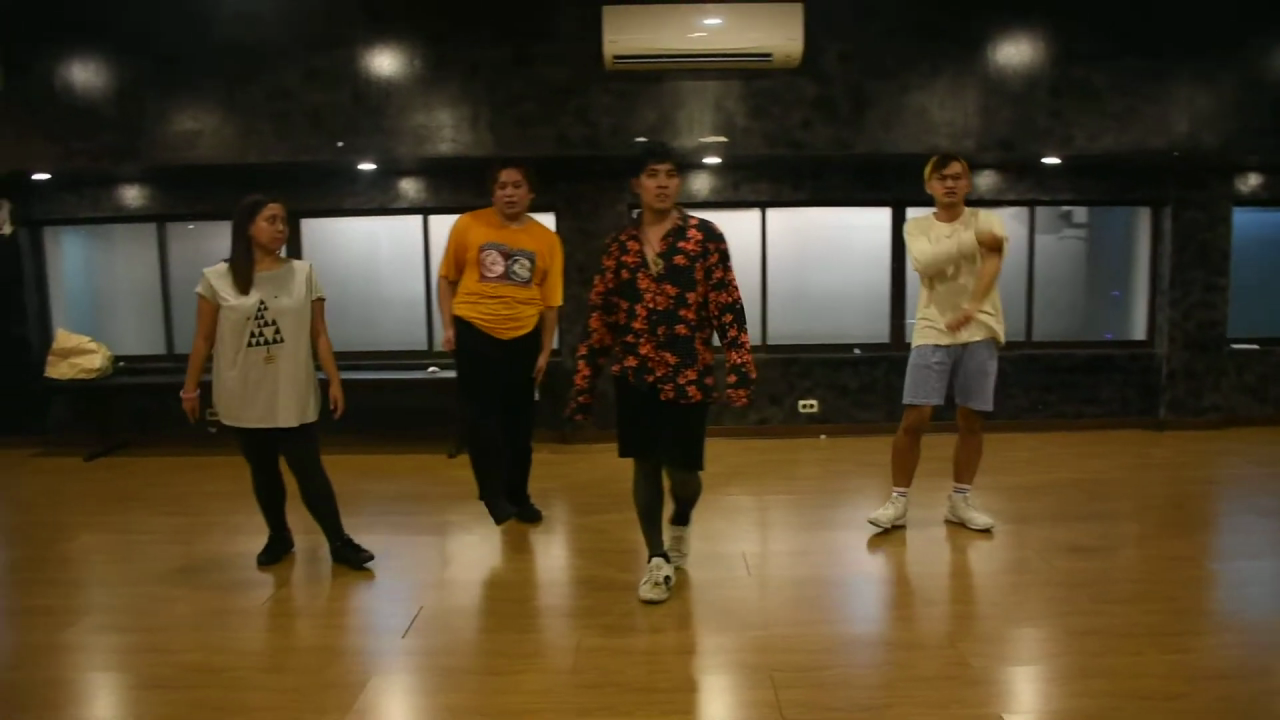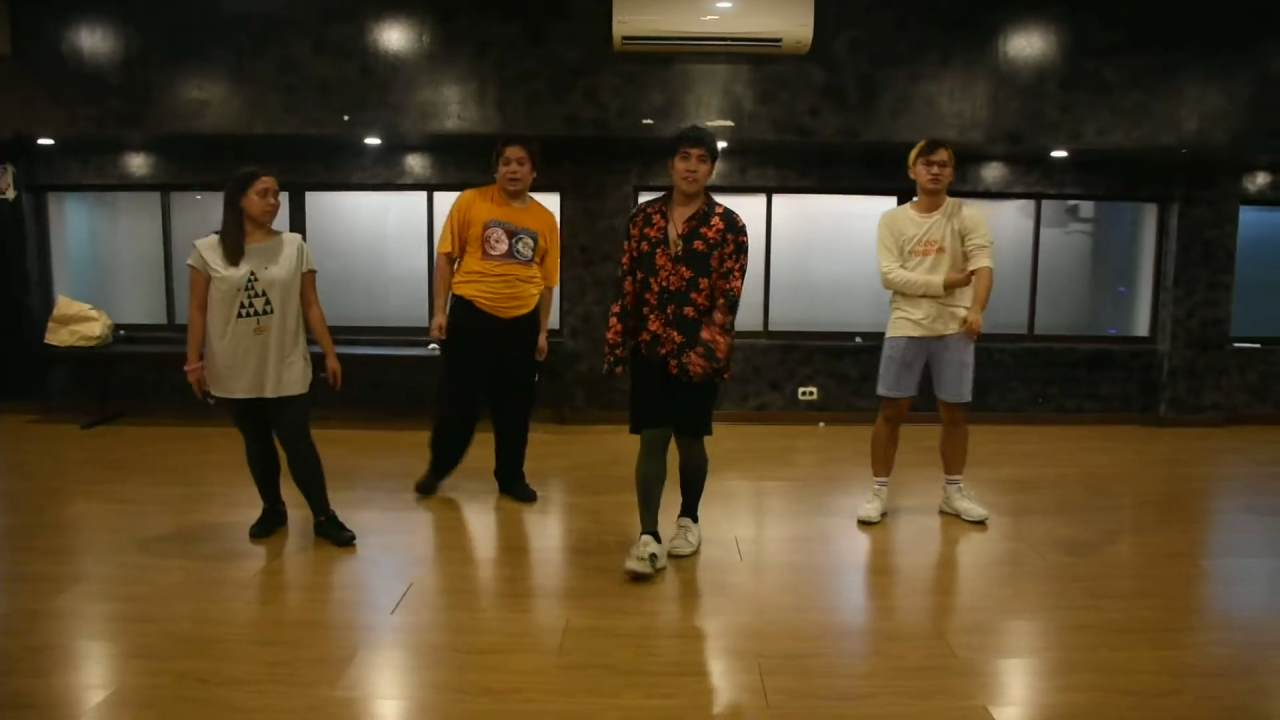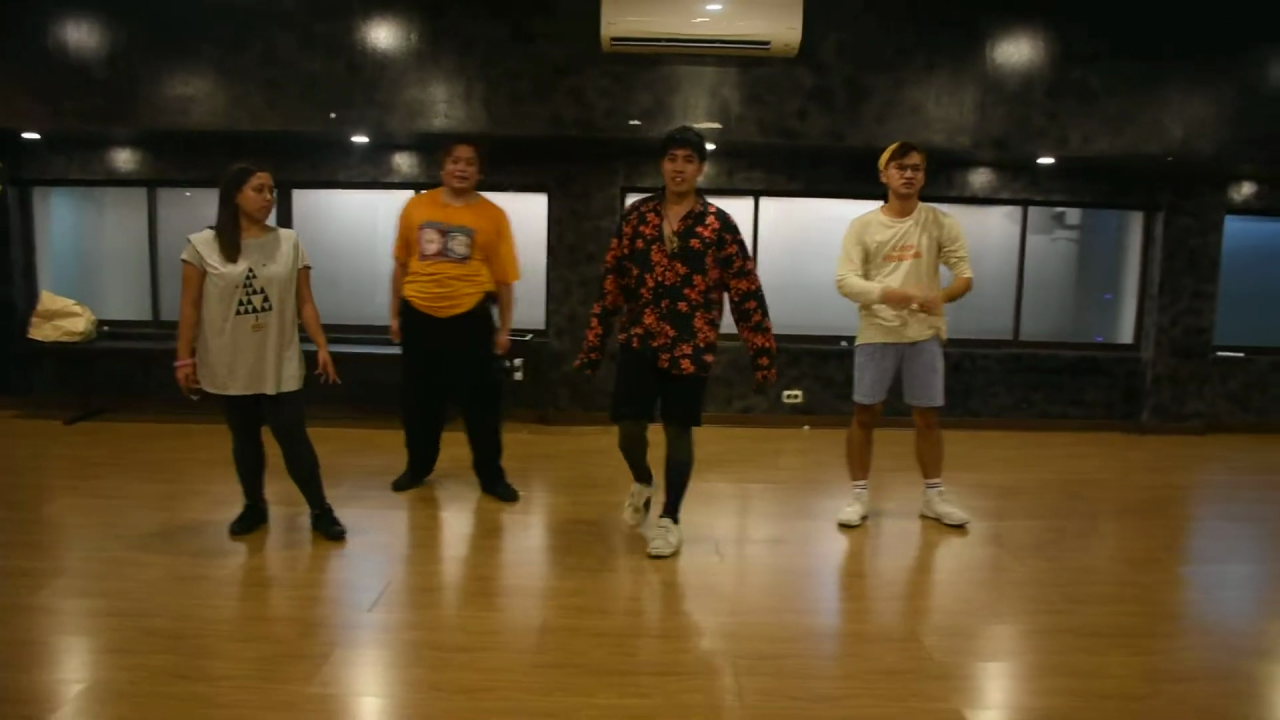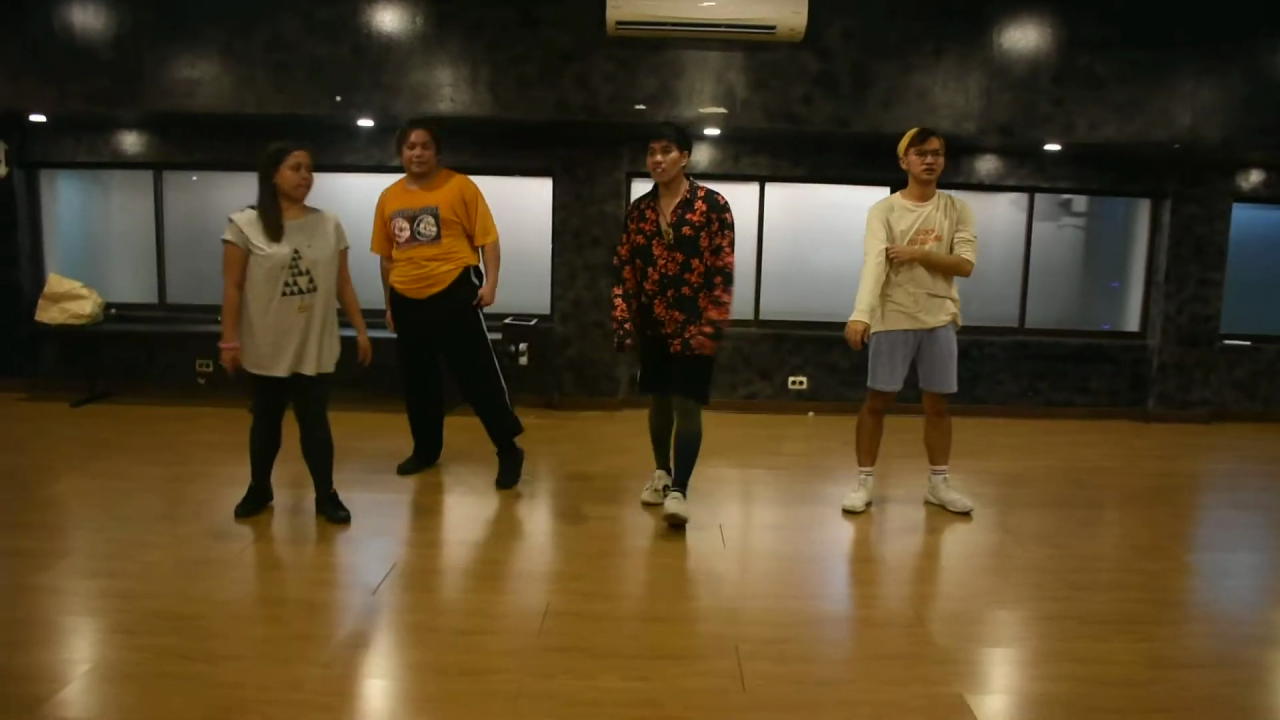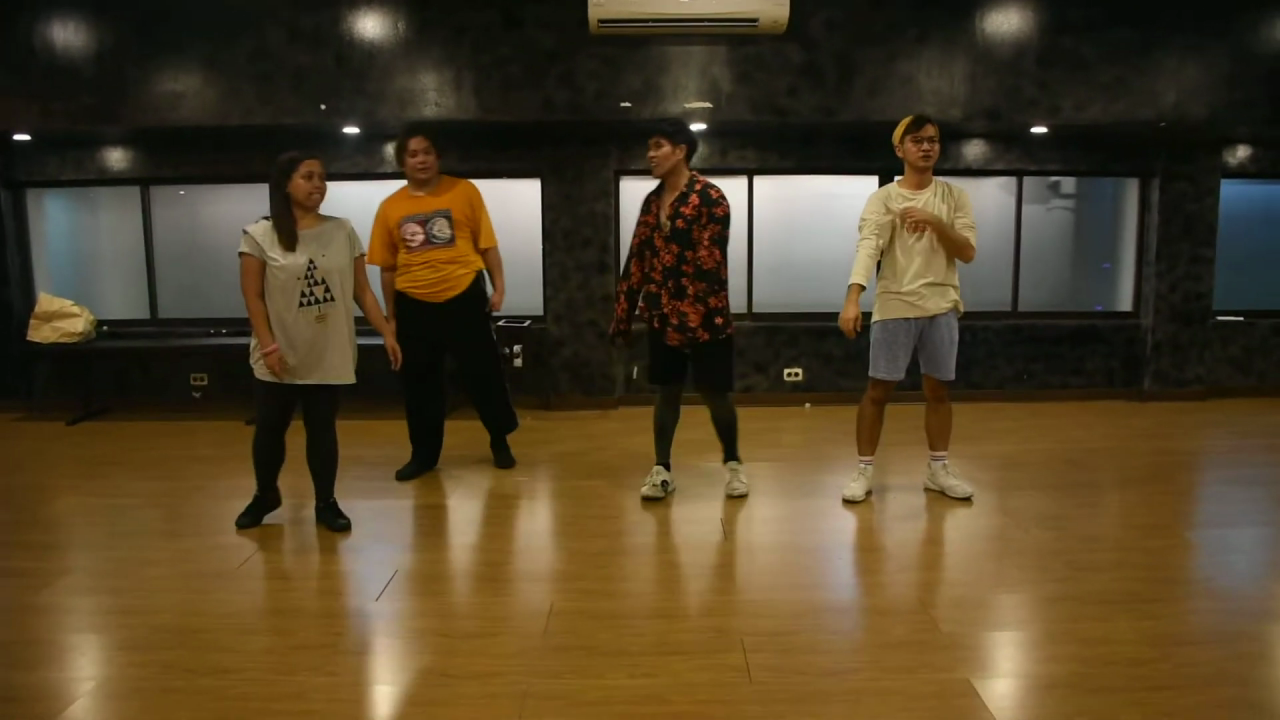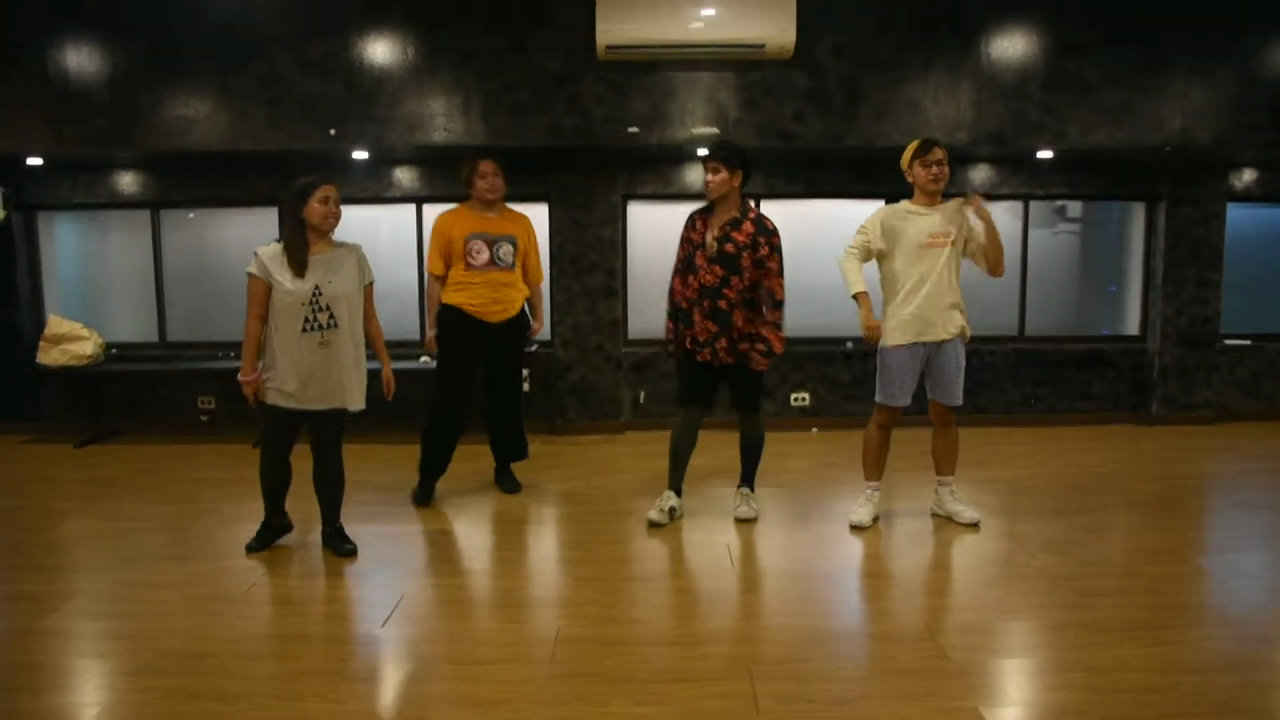
dt=0.4s
person 1, frame 1
left shoulder: (705, 237)
right shoulder: (619, 245)
left elbow: (727, 308)
right elbow: (601, 316)
left wrist: (740, 369)
right wrist: (584, 382)
left hip: (688, 375)
right hip: (634, 375)
left knee: (682, 468)
right knee: (645, 465)
left ankle: (680, 523)
right ankle: (658, 559)
person 1, frame 2
left shoulder: (727, 225)
right shoulder: (645, 215)
left elbow: (728, 295)
right elbow: (629, 283)
left wrist: (708, 349)
right wrist: (616, 337)
left hip: (698, 352)
right hip: (648, 348)
left knee: (689, 439)
right knee: (652, 441)
left ankle: (688, 519)
right ankle: (648, 539)
person 1, frame 3
left shoulder: (719, 224)
right shoulder: (636, 215)
left elbow: (745, 290)
right elbow: (613, 279)
left wrist: (763, 351)
right wrist: (594, 338)
left hip: (690, 345)
right hip: (638, 340)
left knee: (678, 430)
right knee: (630, 427)
left ankle: (669, 518)
right ankle: (641, 484)
person 1, frame 4
left shoulder: (713, 205)
right shoulder: (639, 210)
left elbow: (722, 270)
right elbow: (625, 269)
left wrist: (711, 324)
right wrist: (623, 318)
left hip: (696, 325)
right hip: (654, 323)
left knee: (687, 407)
right knee: (659, 400)
left ankle: (677, 494)
right ankle: (661, 473)
person 1, frame 5
left shoulder: (709, 198)
right shoulder: (652, 202)
left elbow: (709, 265)
right elbow: (637, 261)
left wrist: (688, 317)
right wrist: (623, 314)
left hip: (705, 316)
right hip: (662, 315)
left knee: (715, 394)
right knee: (667, 392)
left ankle: (733, 463)
right ankle: (661, 469)
person 1, frame 6
left shoulder: (759, 228)
right shoulder: (695, 222)
left elbow: (771, 290)
right elbow: (681, 277)
left wrist: (768, 342)
right wrist: (675, 326)
left hip: (740, 339)
right hip: (695, 338)
left knee: (749, 415)
right knee: (688, 414)
left ankle: (746, 491)
right ankle: (672, 494)
person 2, frame 1
left shoulder: (986, 221)
right shoulder: (916, 227)
left elbow: (992, 261)
right elbow: (926, 262)
left wrist: (972, 307)
right wrist: (973, 240)
left hip: (979, 333)
right hip: (932, 334)
left knee: (971, 421)
right knee: (914, 419)
left ankle: (960, 501)
right ankle: (898, 500)
person 2, frame 2
left shoulder: (967, 216)
right shoulder: (892, 220)
left elbow: (983, 267)
right elbow: (890, 276)
left wrist: (977, 310)
right wrist: (942, 282)
left hip: (954, 328)
right hip: (906, 327)
left knee: (954, 413)
right knee: (891, 411)
left ankle: (954, 492)
right ankle: (879, 492)
person 2, frame 3
left shoulder: (940, 223)
right shoulder: (862, 226)
left elbow: (966, 277)
right elbow: (845, 279)
left wrist: (939, 297)
right wrist: (885, 292)
left hip: (925, 334)
right hip: (876, 334)
left knee: (927, 417)
right knee: (865, 415)
left ankle: (934, 496)
right ankle: (859, 496)
person 2, frame 4
left shoulder: (957, 210)
right shoulder: (884, 210)
left elbow: (966, 265)
right elbow: (874, 262)
left wrist: (919, 255)
right wrist: (860, 314)
left hip: (940, 319)
right hip: (893, 319)
left knee: (937, 404)
right knee: (876, 401)
left ankle: (939, 483)
right ankle: (865, 481)
person 2, frame 5
left shoulder: (954, 196)
right shoulder: (883, 199)
left elbow: (967, 254)
right elbow: (867, 248)
left wrist: (936, 223)
right wrist: (852, 300)
left hip: (941, 307)
right hip: (894, 307)
left knee: (938, 389)
right knee: (878, 390)
left ankle: (938, 469)
right ankle: (864, 471)
person 2, frame 6
left shoulder: (960, 217)
right shoulder: (891, 217)
left elbow: (994, 267)
right elbow: (851, 256)
left wrist: (988, 221)
right wrist: (864, 303)
left hip: (948, 332)
right hip: (901, 332)
left knee: (944, 414)
right knee: (884, 414)
left ankle: (945, 494)
right ankle: (870, 495)
person 3, frame 1
left shoulder: (303, 274)
right shoulder: (217, 279)
left elbow: (319, 334)
right elbow: (203, 339)
left wrist: (334, 381)
right wrist: (190, 387)
left hip: (294, 396)
right hip: (244, 398)
left knee: (308, 469)
right knee: (263, 470)
left ankle: (339, 542)
right ankle: (279, 536)
person 3, frame 2
left shoulder: (294, 246)
right shoulder: (208, 250)
left elbow: (311, 306)
right elbow: (198, 311)
left wrist: (330, 353)
right wrist: (195, 361)
left hip: (286, 367)
right hip: (235, 370)
left knee: (297, 441)
right knee: (257, 442)
left ankle: (324, 517)
right ankle: (273, 509)
person 3, frame 3
left shoulder: (289, 243)
right shoulder: (203, 245)
left elbow: (304, 302)
right elbow: (190, 306)
left wrist: (322, 347)
right wrist: (185, 357)
left hip: (280, 363)
right hip: (230, 365)
left knee: (292, 435)
right knee: (245, 437)
left ankle: (320, 510)
right ankle: (254, 507)
person 3, frame 4
left shoulder: (329, 224)
right shoulder: (245, 225)
left elbow: (342, 284)
right elbow: (233, 287)
left wrist: (361, 330)
right wrist: (230, 340)
left hip: (315, 345)
right hip: (266, 346)
left knee: (314, 419)
right knee: (265, 419)
left ankle: (326, 494)
right ankle: (259, 489)
person 3, frame 5
left shoulder: (343, 231)
right shoulder: (259, 237)
left elbow: (361, 290)
right elbow: (254, 297)
left wrist: (387, 333)
right wrist: (267, 346)
left hip: (330, 354)
right hip: (283, 355)
left knee: (322, 428)
right knee: (269, 428)
left ankle: (326, 503)
right ankle: (265, 495)
person 3, frame 6
left shoulder: (353, 257)
right shoulder: (269, 259)
left elbow: (368, 317)
right elbow: (256, 320)
left wrist: (385, 363)
right wrist: (248, 371)
left hip: (336, 379)
right hip: (284, 380)
left knee: (329, 453)
right knee: (274, 451)
left ankle: (332, 528)
right ankle: (274, 521)
person 4, frame 1
left shoulder: (547, 239)
right shoulder: (468, 226)
left elbow: (550, 302)
right elbow: (447, 278)
left wrist: (545, 350)
right wrist: (448, 325)
left hip: (522, 340)
right hip: (475, 336)
left knee: (518, 423)
right knee: (483, 419)
left ankle: (517, 496)
right ankle: (495, 498)
person 4, frame 2
left shoulder: (546, 219)
right shoulder: (469, 202)
left elbow: (546, 280)
right elbow: (445, 258)
left wrist: (542, 330)
right wrist: (440, 310)
left hip: (521, 321)
right hip: (471, 314)
left knee: (515, 404)
right knee: (459, 398)
left ankle: (511, 477)
right ankle: (437, 469)
person 4, frame 3
left shoulder: (493, 215)
right shoulder: (415, 208)
left elbow: (504, 277)
right elbow: (402, 266)
left wrist: (505, 327)
right wrist: (396, 314)
left hip: (470, 318)
right hip: (419, 317)
left knee: (480, 399)
right knee: (419, 398)
left ankle: (491, 475)
right ankle: (419, 466)
person 4, frame 4
left shoulder: (460, 187)
right shoulder: (388, 198)
left elbow: (487, 238)
right elbow: (386, 256)
left wrist: (490, 281)
right wrist: (389, 305)
left hip: (455, 293)
right hip: (409, 301)
left knee: (476, 373)
right knee: (417, 380)
left ankle: (509, 449)
right ankle: (425, 450)
person 4, frame 5
left shoulder: (465, 192)
right shoulder: (390, 208)
left elbow: (487, 244)
right elbow: (387, 267)
left wrist: (498, 287)
right wrist: (392, 316)
left hip: (466, 298)
right hip: (416, 306)
left knee: (484, 372)
right knee: (420, 384)
left ankle: (500, 441)
right ankle: (423, 455)
person 4, frame 6
left shoulder: (521, 224)
right shoulder: (449, 222)
left elbow: (532, 277)
right elbow: (435, 276)
left wrist: (538, 317)
right wrist: (432, 324)
left hip: (510, 323)
right hip: (461, 321)
left knee: (506, 396)
right knee: (448, 398)
left ankle: (504, 467)
right ankle: (429, 476)
